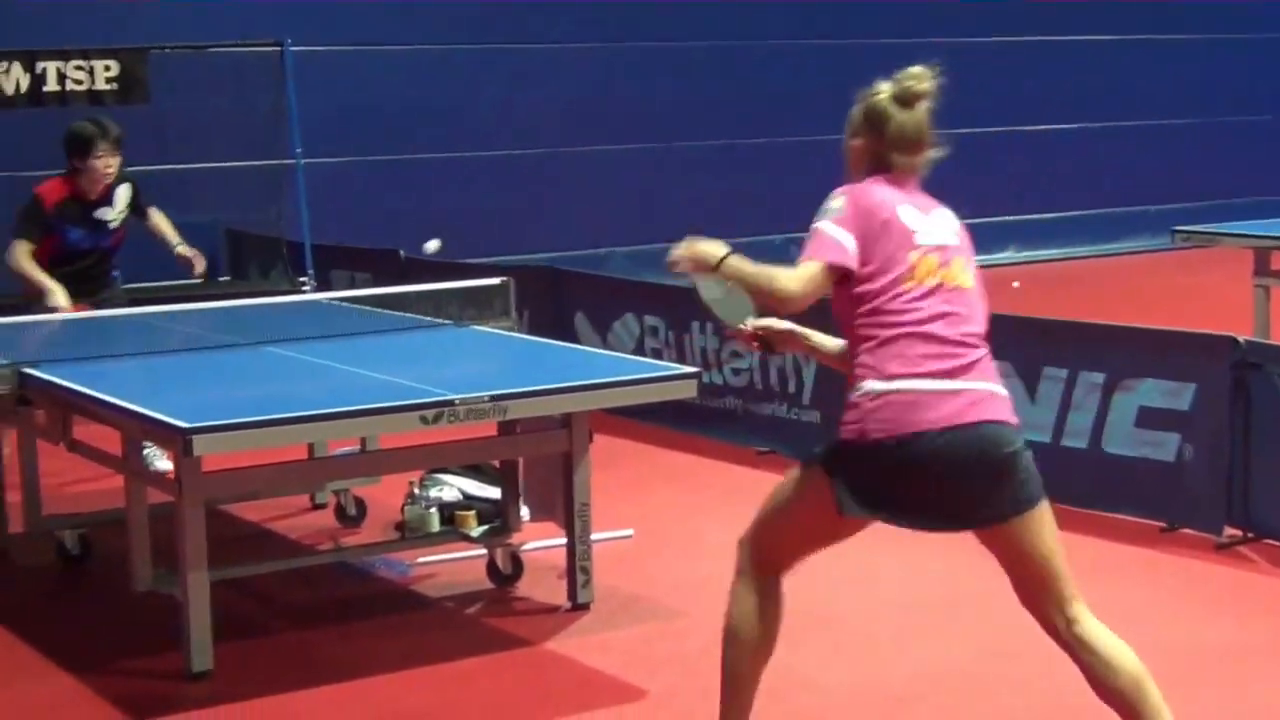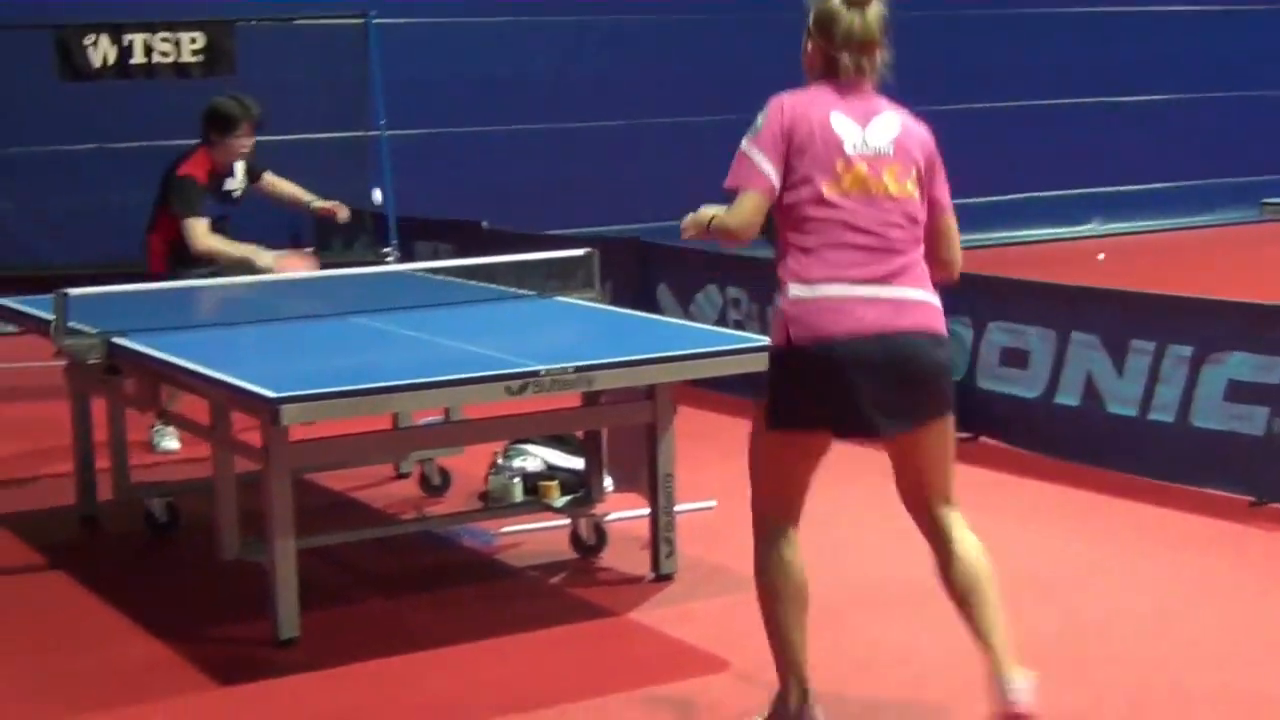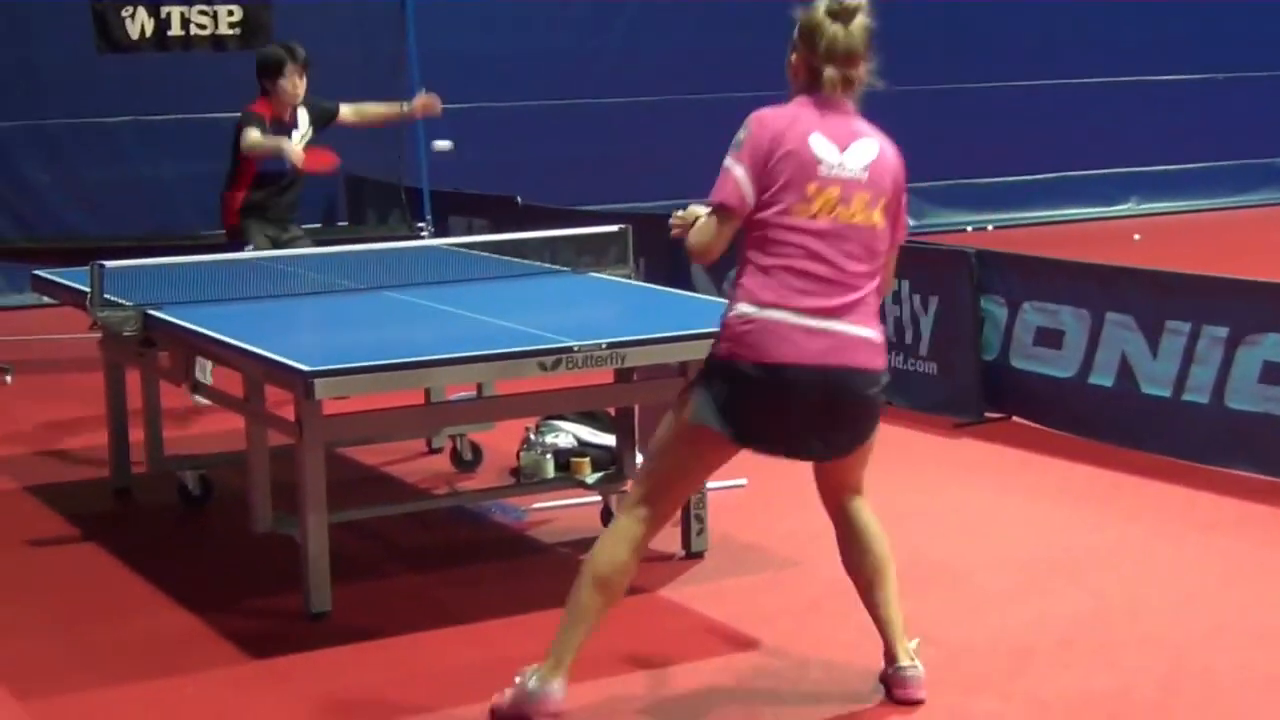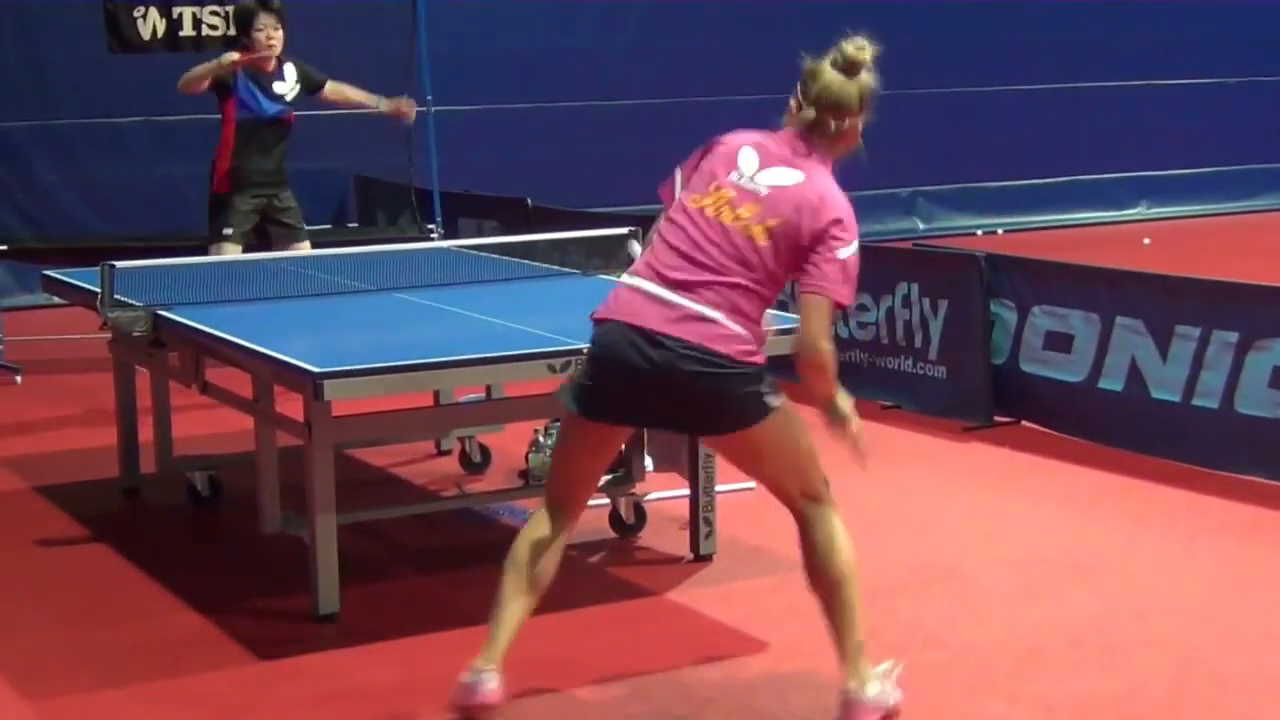
dt=0.3s
person 1, frame 1
left shoulder: (857, 202)
right shoulder: (947, 222)
left elbow: (793, 292)
left wrist: (723, 259)
right wrist: (800, 340)
left hip: (891, 435)
right hip: (986, 431)
left knee: (758, 562)
right knee: (1067, 617)
person 1, frame 2
left shoulder: (787, 113)
right shoulder: (915, 134)
left elbow: (743, 229)
right elbow: (945, 259)
left wrist: (711, 219)
left hip: (819, 340)
right hip: (915, 338)
left knee: (774, 525)
right knee: (939, 515)
person 1, frame 3
left shoulder: (770, 127)
right shoulder: (886, 156)
left elbow: (708, 247)
left wrist: (695, 221)
left hip: (759, 358)
right hip: (854, 369)
left knee: (640, 511)
right knee: (847, 499)
right ankle: (901, 662)
person 1, frame 4
left shoulder: (731, 145)
right shoulder: (830, 206)
right elbow: (817, 345)
right wrist: (838, 406)
left hip: (625, 332)
right hip: (710, 359)
left knee: (554, 510)
right knee: (815, 503)
person 2, frame 1
left shoulder: (124, 186)
right shoulder: (47, 197)
left elbow: (150, 214)
right elbow: (18, 255)
left wrist: (178, 246)
right wrist: (51, 288)
left hip: (102, 287)
right hip: (55, 292)
left ankle: (148, 444)
person 2, frame 2
left shoulder: (237, 158)
right shoulder: (189, 174)
left elbow: (268, 181)
right elbow: (198, 241)
left wrist: (315, 203)
right wrist: (256, 254)
left hip: (213, 259)
right hip: (174, 260)
right ankle: (163, 423)
person 2, frame 3
left shoulder: (304, 110)
right shoulder: (256, 116)
left elbow: (353, 113)
right elbow: (249, 144)
left wrist: (406, 109)
right wrist: (281, 144)
left hip: (283, 220)
right hip: (250, 219)
right ankle: (208, 364)
person 2, frame 4
left shoulder: (293, 70)
right shoulder: (232, 74)
left elbow: (335, 91)
right elbow: (185, 86)
left wrist: (383, 105)
right wrist: (217, 65)
left hip: (276, 187)
right hip: (235, 188)
